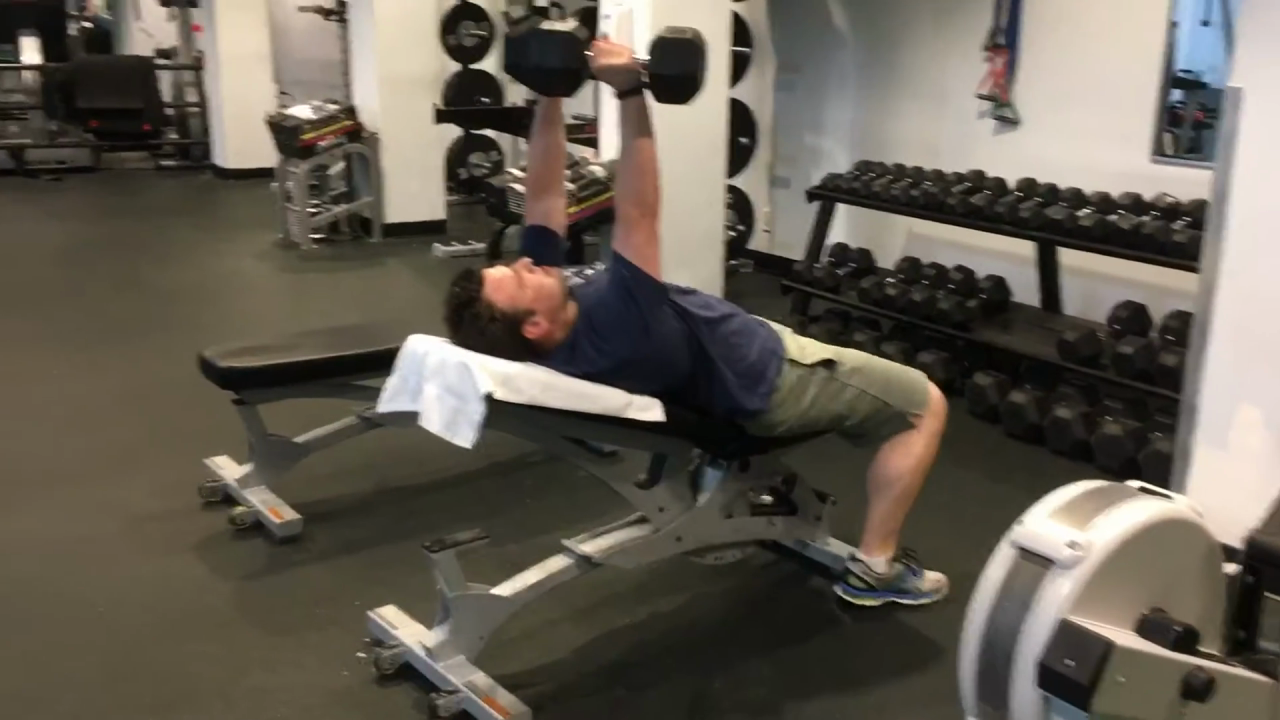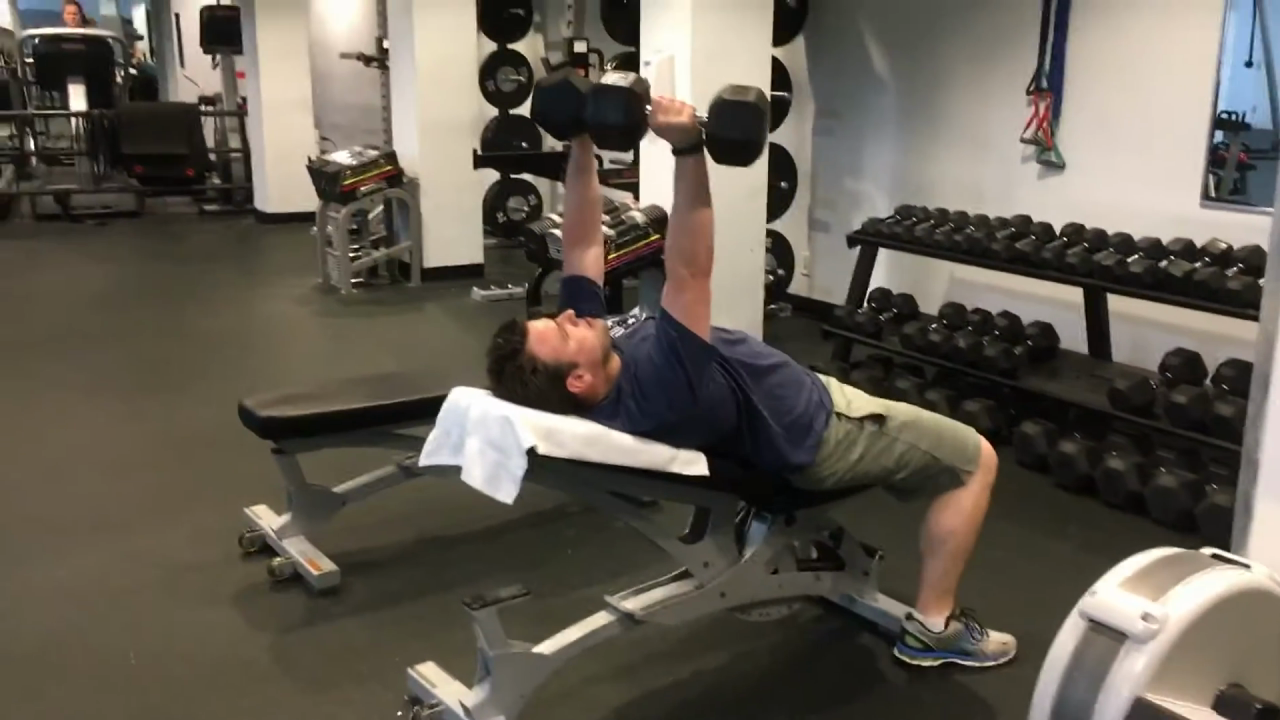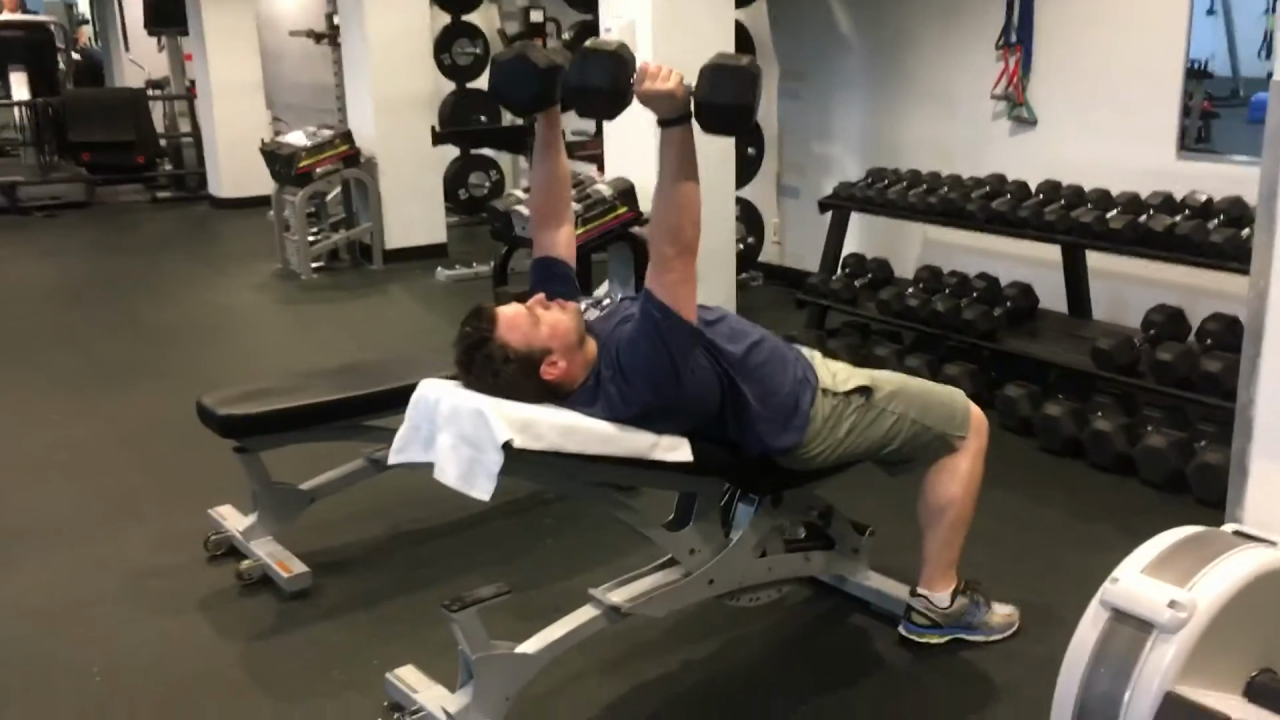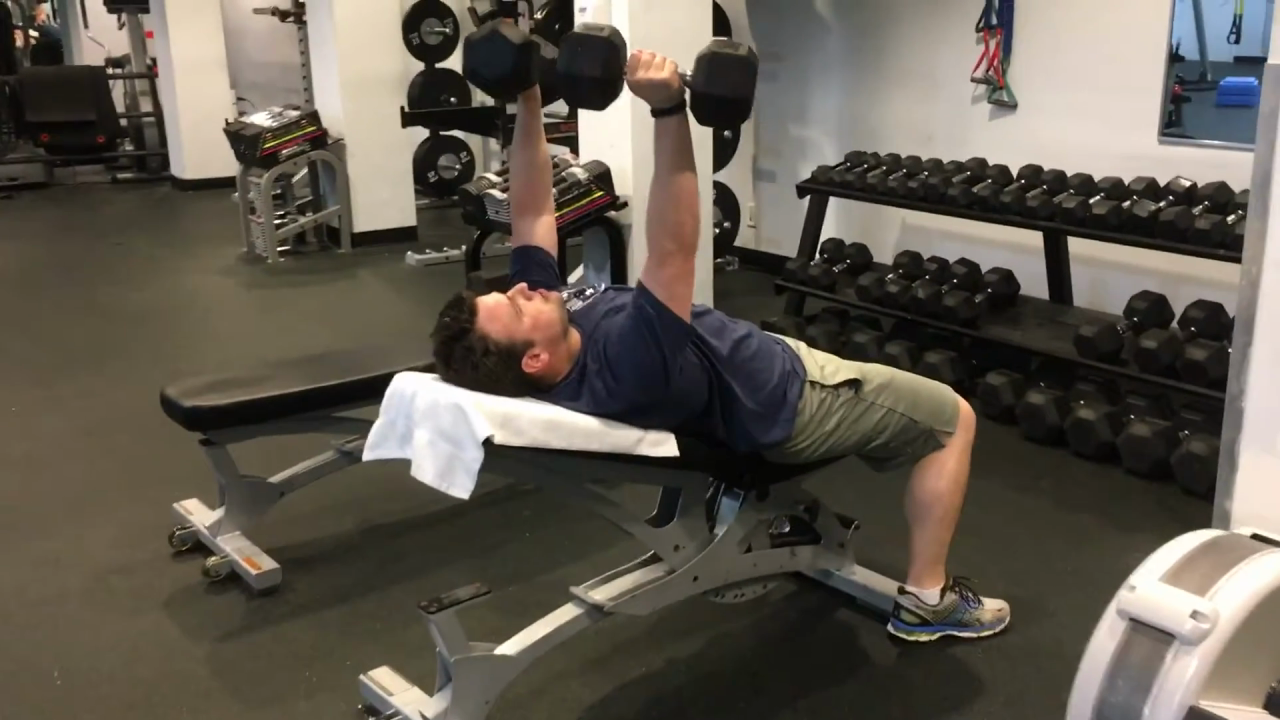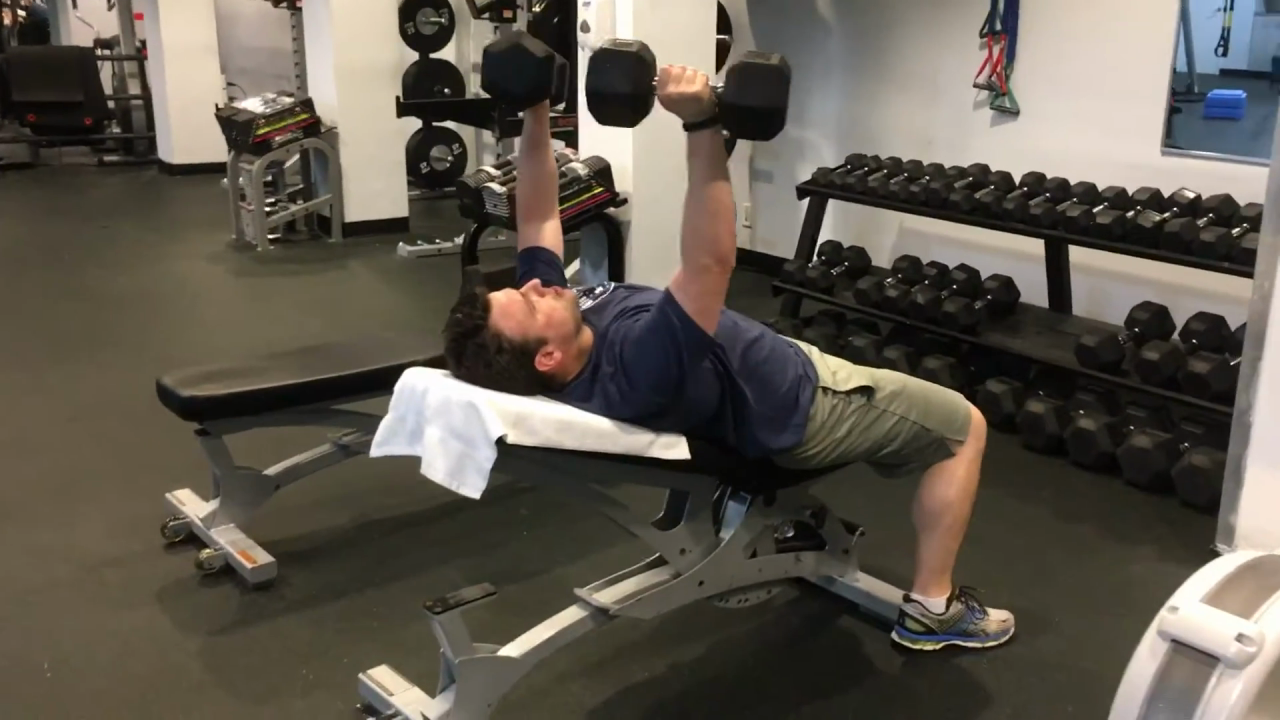
dt=0.4s
person 1, frame 1
left shoulder: (535, 294)
right shoulder: (611, 340)
left elbow: (544, 195)
right elbow: (637, 216)
left wrist: (549, 94)
right wrist: (630, 91)
left hip: (743, 347)
right hip: (769, 380)
right knee: (925, 404)
right ankle: (875, 566)
person 1, frame 2
left shoulder: (583, 340)
right shoulder: (654, 395)
left elbow: (582, 245)
right elbow: (688, 273)
left wrist: (581, 143)
right wrist: (688, 148)
left hip: (791, 394)
right hip: (814, 431)
right knee: (975, 459)
right ankle: (932, 626)
person 1, frame 3
left shoulder: (552, 328)
right shoulder: (633, 380)
left elbow: (552, 225)
right elbow: (674, 253)
left wrist: (548, 117)
right wrist: (674, 119)
right hip: (799, 408)
right knee: (966, 423)
right ankle: (937, 602)
person 1, frame 4
left shoulder: (533, 320)
right shoulder: (620, 373)
left elbow: (532, 214)
right elbow: (674, 248)
left wrist: (527, 102)
right wrist: (669, 108)
right hip: (785, 400)
right knee: (953, 419)
right ankle: (927, 599)
person 1, frame 5
left shoulder: (537, 323)
right shoulder: (632, 374)
left elbow: (538, 220)
right elbow: (710, 263)
left wrist: (535, 111)
right wrist: (701, 122)
right hip: (795, 404)
right knee: (964, 427)
right ankle: (932, 607)
